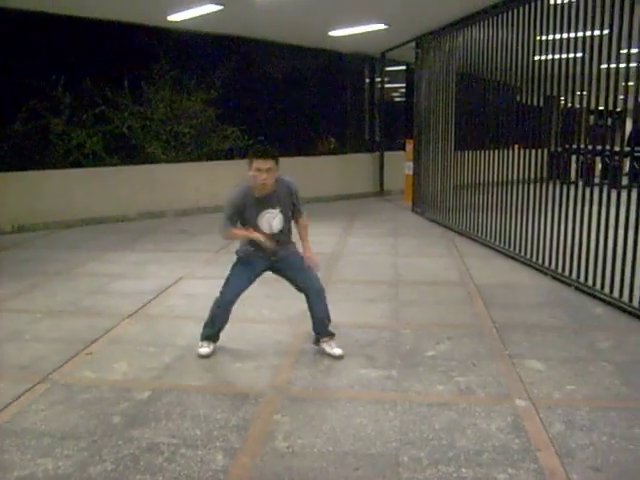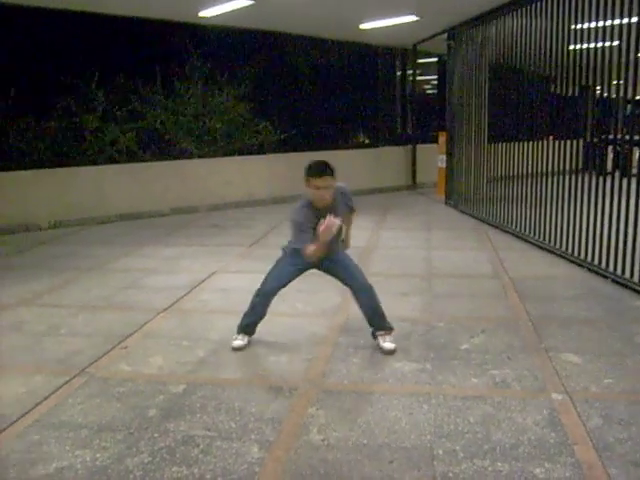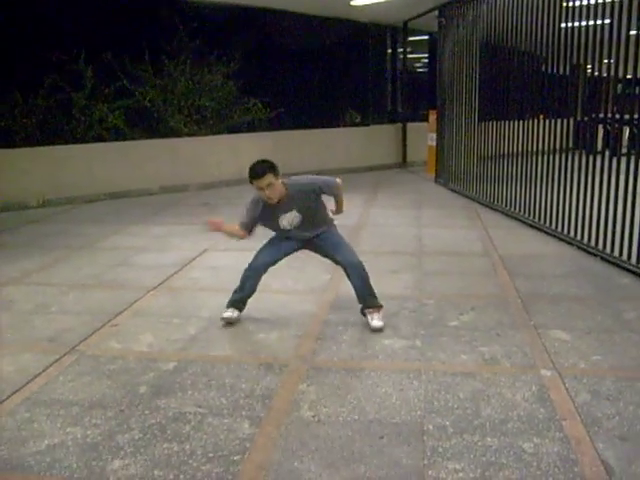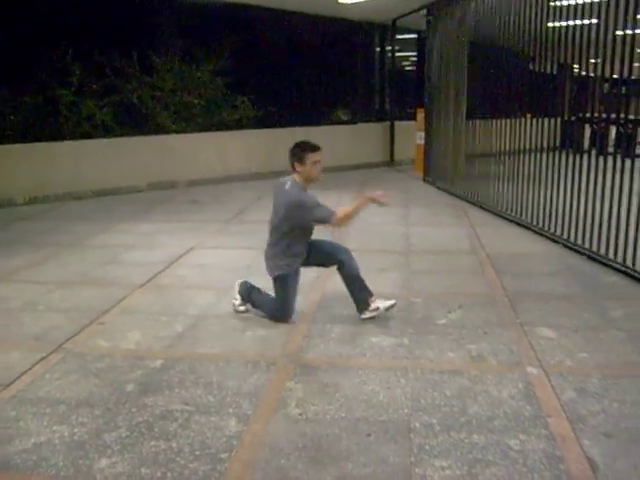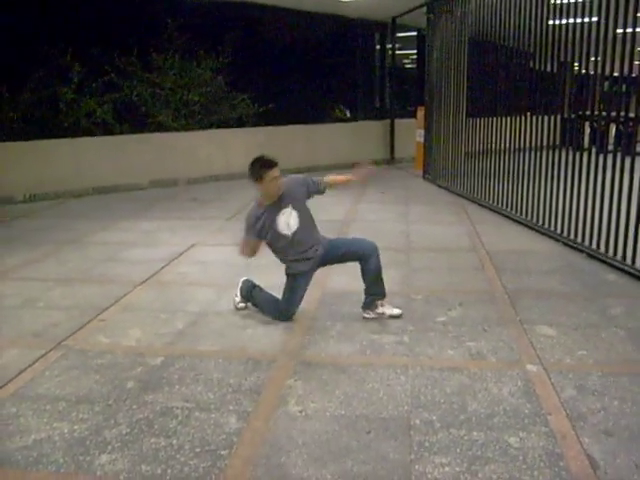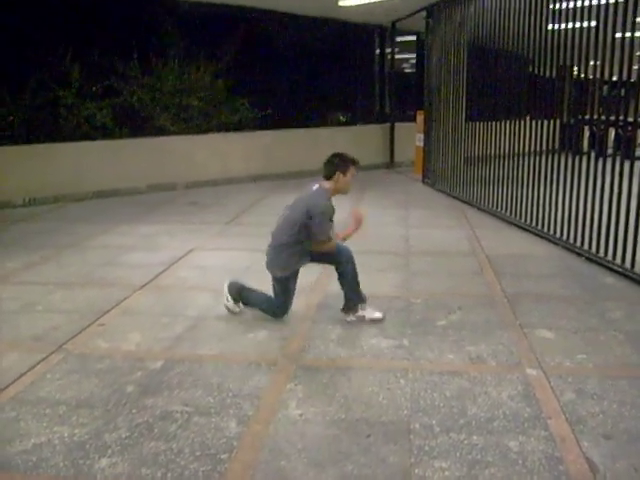
dt=0.5s
person 1, frame 1
left shoulder: (287, 187)
right shoulder: (238, 198)
left elbow: (300, 217)
right elbow: (228, 232)
left wrist: (307, 248)
right wrist: (254, 235)
left hip: (284, 252)
right hip: (252, 255)
left knee: (315, 288)
right knee: (227, 297)
left ankle: (323, 337)
right ankle: (209, 338)
person 1, frame 2
left shoulder: (342, 193)
right shoulder: (300, 215)
right elbow: (311, 254)
left wrist: (347, 236)
right wrist: (322, 240)
left hip: (333, 250)
right hip: (302, 254)
left knee: (362, 287)
right knee: (267, 289)
left ankle: (382, 331)
right ankle: (245, 331)
person 1, frame 3
left shoulder: (305, 185)
right shoulder: (257, 204)
left elbow: (336, 183)
right elbow: (243, 232)
left wrist: (339, 208)
right wrist: (223, 227)
left hip: (321, 232)
right hip: (288, 237)
left knee: (353, 263)
right knee: (256, 266)
left ankle: (371, 308)
right ankle: (235, 306)
person 1, frame 4
left shoulder: (285, 183)
right shoulder: (299, 198)
right elbow: (337, 221)
left wrist: (319, 217)
right wrist: (367, 199)
left hip: (299, 247)
right hip: (284, 259)
left knee: (342, 254)
right knee: (282, 315)
left ankle: (367, 304)
right ankle: (245, 290)
person 1, frame 5
left shoulder: (293, 185)
right shoulder: (256, 218)
left elbow: (324, 182)
right elbow: (249, 252)
left wrist: (352, 177)
right wrist: (248, 246)
left hip: (320, 246)
right hip: (300, 262)
left knee: (368, 249)
right knee: (284, 314)
left ankle: (373, 305)
right ankle: (248, 289)
person 1, frame 6
left shoulder: (318, 189)
right shoulder: (321, 204)
right elbow: (322, 245)
right wrist: (350, 231)
left hip: (302, 244)
right hip: (285, 256)
left knee: (344, 256)
right knee: (279, 311)
left ankle: (354, 307)
right ankle: (236, 291)
